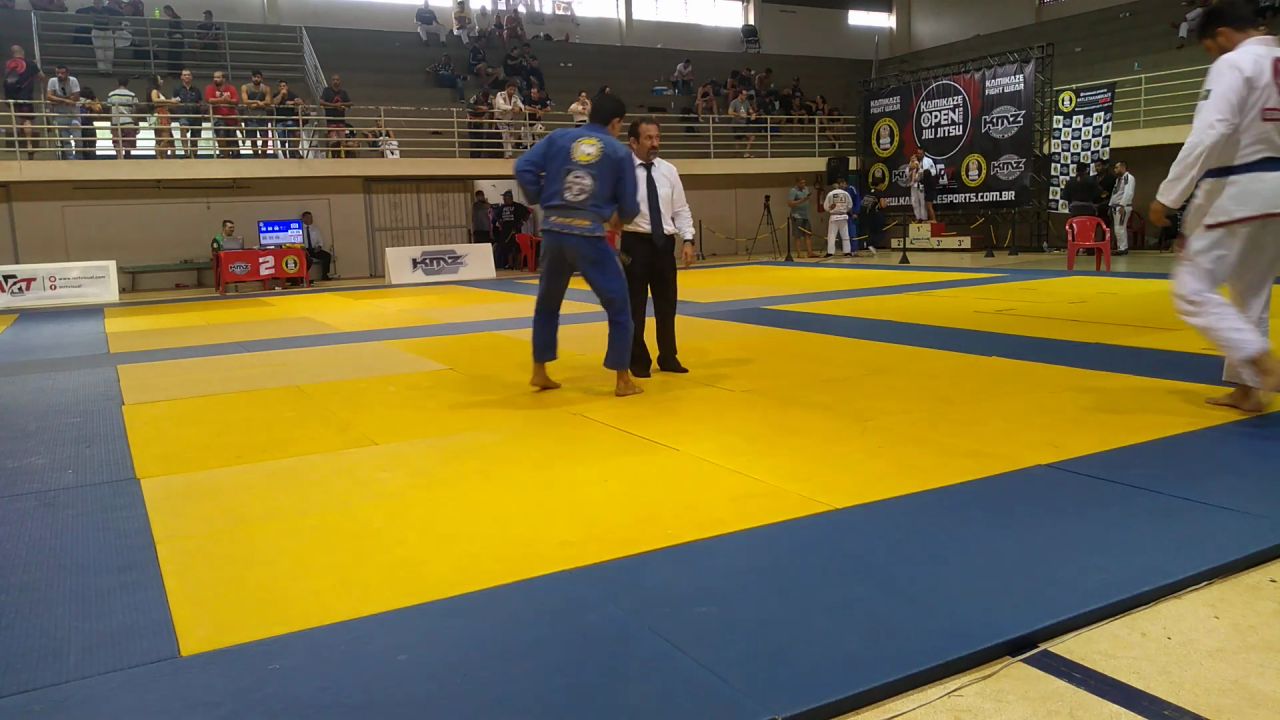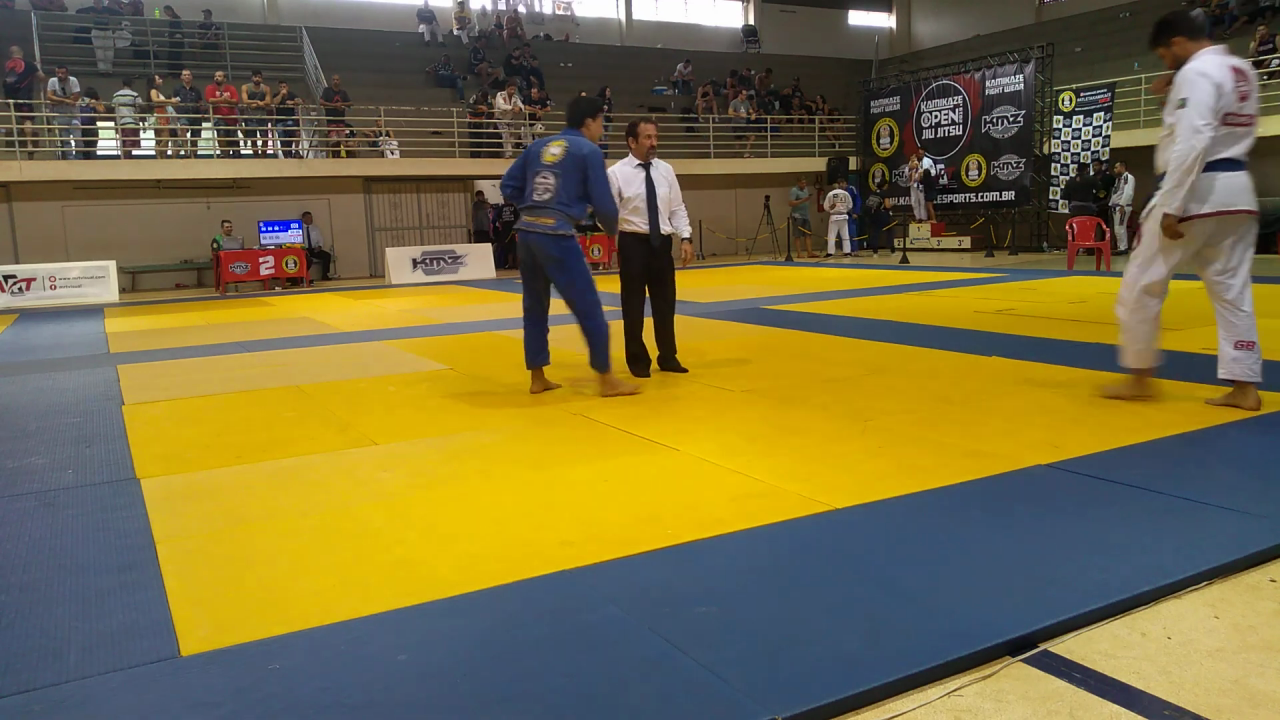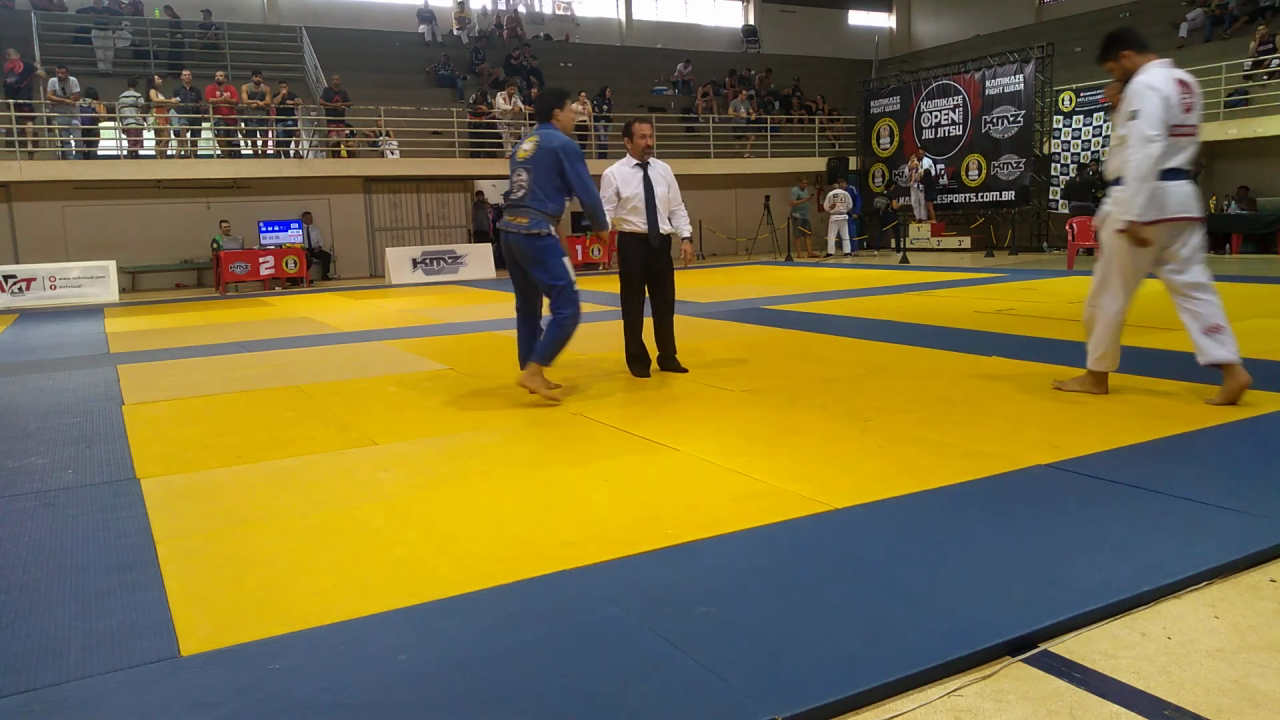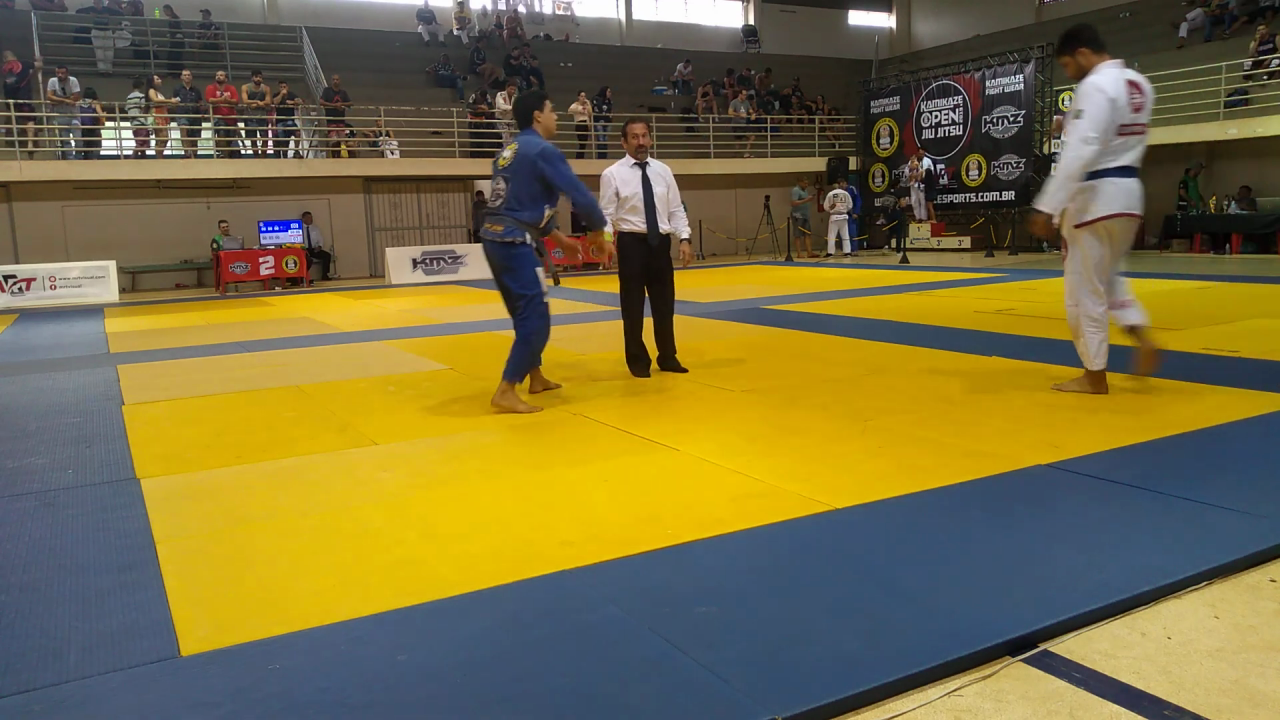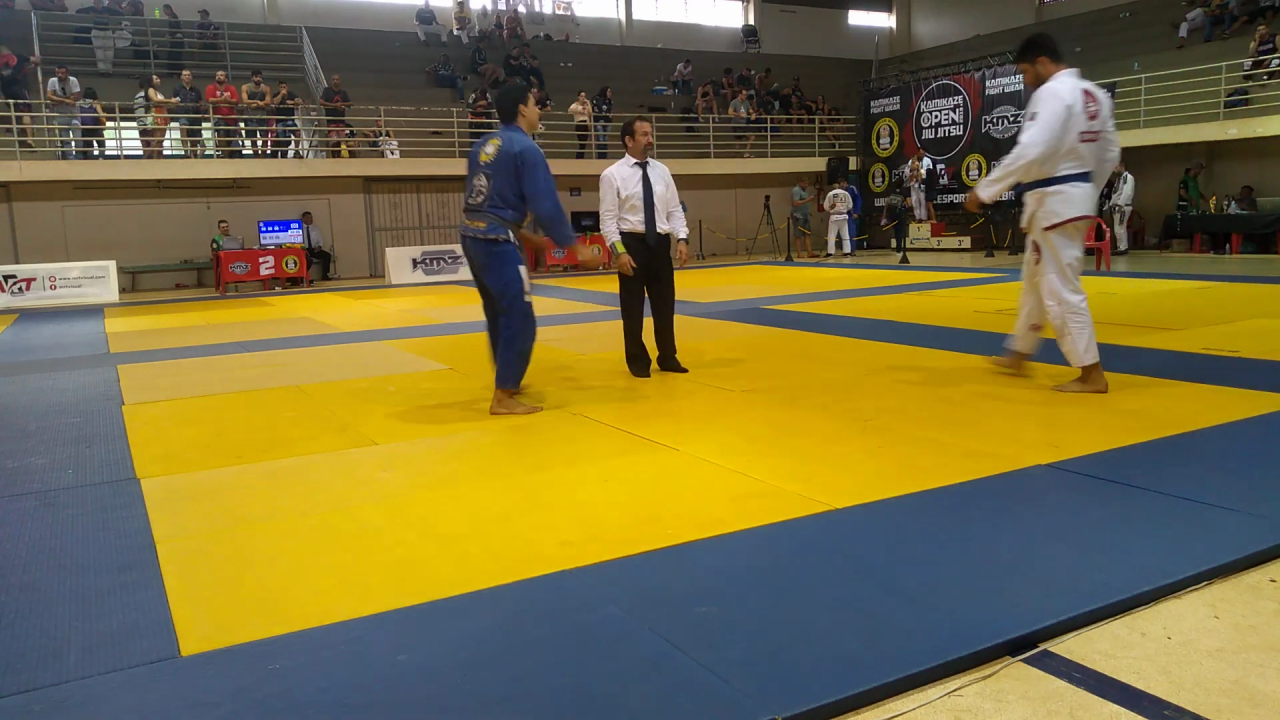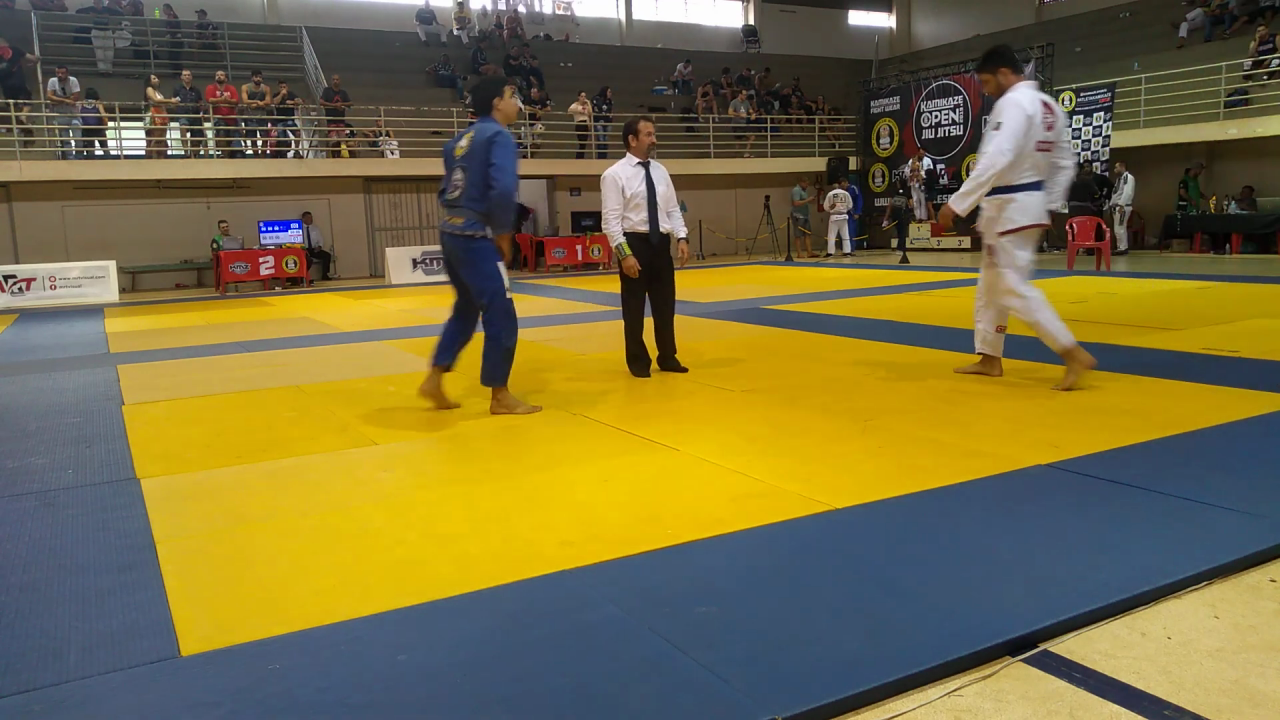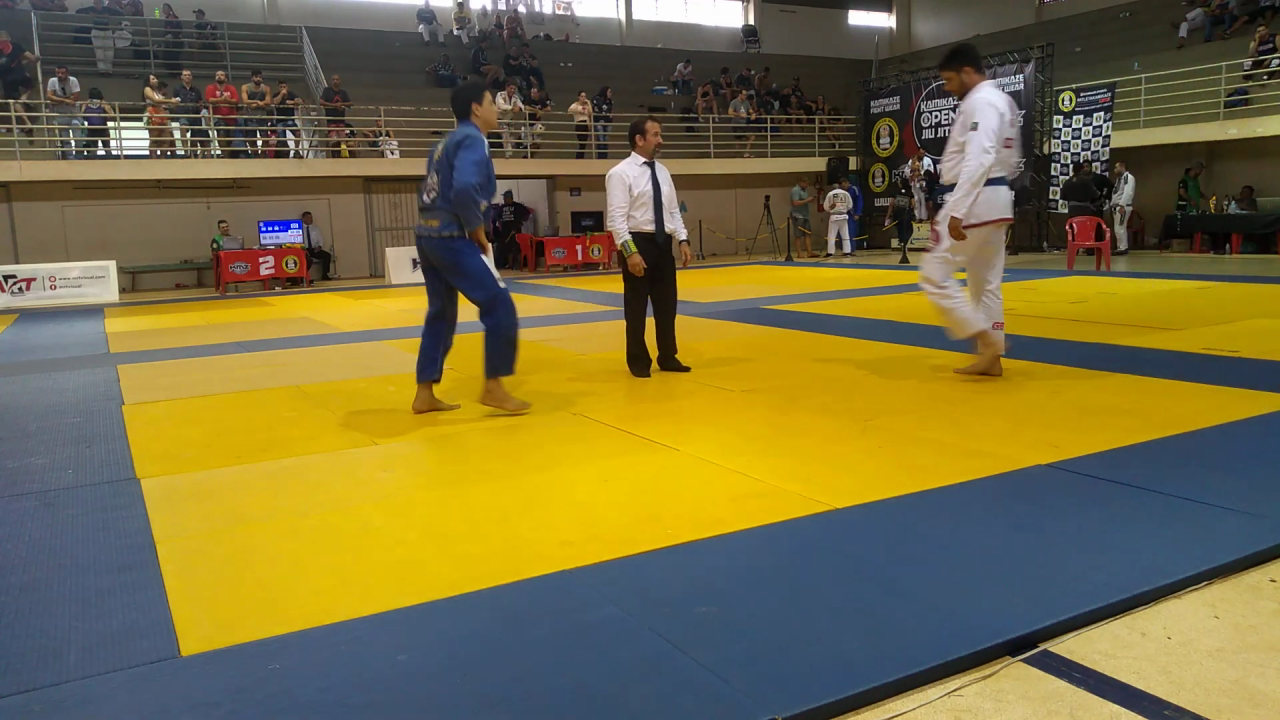
dt=0.2s
person 1, frame 1
left shoulder: (1233, 65)
left elbow: (1209, 135)
left wrist: (1167, 195)
left hip: (1233, 192)
left knee: (1192, 291)
right ankle: (1246, 386)
person 1, frame 2
left shoulder: (1196, 72)
right shoulder: (1243, 71)
left elbow: (1192, 141)
left wrist: (1171, 206)
left hip: (1197, 190)
right hip: (1238, 189)
left knee: (1142, 284)
right knee: (1232, 289)
left ankle: (1139, 377)
right ankle: (1245, 385)
person 1, frame 3
left shoulder: (1144, 86)
right shoulder: (1186, 83)
left elbow: (1145, 151)
left wrist: (1132, 214)
right wrist: (1126, 113)
left hip: (1141, 200)
right hip: (1182, 194)
left knee: (1109, 292)
right knee: (1192, 286)
left ankle: (1097, 375)
right ankle: (1232, 368)
person 1, frame 4
left shoulder: (1096, 86)
right shoulder: (1141, 84)
left elbow: (1080, 152)
left wrist: (1045, 206)
left hip: (1095, 193)
right hip: (1128, 190)
left knee: (1085, 289)
right knee: (1105, 278)
left ankle: (1094, 376)
right ankle: (1142, 337)
person 1, frame 5
left shoulder: (1051, 93)
right shoulder: (1096, 95)
left elbow: (1028, 152)
right elbow: (1110, 153)
left wrist: (983, 191)
left hip: (1054, 198)
right hip: (1079, 193)
left knee: (1060, 288)
right knee: (1036, 281)
left ankle: (1091, 373)
right ankle: (1019, 353)
person 1, frame 6
left shoulder: (1012, 103)
right shoulder: (1049, 106)
left elbow: (995, 161)
right elbow: (1064, 163)
left wrist: (957, 204)
right wrist: (1049, 204)
left hip: (1009, 205)
right hip: (1030, 201)
left knee: (1015, 289)
right knee: (991, 285)
left ankle: (1074, 355)
right ankle: (989, 357)
person 1, frame 7
left shoulder: (980, 102)
right shoulder: (1002, 101)
left elbow: (979, 160)
right elbow: (1010, 160)
left wrist: (958, 210)
left hip: (974, 202)
right hip: (997, 200)
left knee: (934, 275)
right knee: (985, 282)
left ankle: (985, 340)
right ankle: (990, 358)
person 2, frame 1
left shoulder: (558, 139)
right shoulder: (619, 152)
left elbow: (523, 169)
right elbow: (630, 206)
left wrist: (544, 201)
right wrist: (620, 220)
left hip: (553, 231)
right hip: (589, 235)
left knee: (548, 303)
right knee: (619, 306)
left ankle: (540, 373)
right ankle: (623, 380)
person 2, frame 2
left shoulder: (538, 147)
right shoulder: (589, 152)
left elbow: (508, 185)
right elbow: (603, 202)
right wrist: (612, 229)
left hip: (526, 231)
right hip: (557, 236)
left knee: (535, 307)
right knee: (589, 309)
left ankle: (538, 377)
right ankle: (607, 380)
person 2, frame 3
left shoulder: (524, 145)
right shoulder: (562, 144)
right elbow: (587, 193)
left wrist: (550, 226)
right wrist: (601, 227)
left hip: (510, 230)
right hip: (537, 234)
left knee: (528, 306)
right knee: (567, 308)
left ankle: (536, 375)
right ankle: (532, 371)
person 2, frame 4
left shoulder: (507, 152)
right shoulder: (542, 150)
right elbow: (578, 195)
right wrist: (598, 230)
left hip: (492, 239)
right hip: (514, 244)
left knee: (525, 313)
right knee: (536, 320)
left ankle: (534, 377)
right ankle: (505, 392)
person 2, frame 5
left shoulder: (481, 146)
right shoulder: (525, 149)
right elbow: (545, 205)
left wrist: (514, 230)
right wrist: (573, 245)
left hip: (471, 234)
right hip: (497, 240)
left knee: (499, 311)
right knee: (518, 318)
left ankle: (507, 381)
right ankle: (505, 397)
person 2, frame 6
left shoulder: (462, 139)
right shoulder: (499, 136)
right elbow: (503, 191)
right wrist: (503, 233)
left hip: (451, 232)
right hip: (474, 237)
left knee: (467, 308)
right knee: (500, 316)
left ankle: (433, 384)
right ankle: (499, 397)
person 2, frame 7
left shoulder: (445, 144)
right shoulder: (471, 140)
right elbow: (466, 189)
right wrist: (477, 229)
left hip: (428, 236)
right hip: (452, 239)
left knee: (441, 315)
right knee: (499, 309)
left ankle: (425, 394)
right ankle: (495, 390)
person 3, frame 1
left shoulder: (669, 170)
left elbow: (681, 210)
left wrist: (688, 239)
left hip: (664, 242)
right hip: (635, 243)
left knee: (667, 302)
right knee: (635, 304)
left ankle: (668, 356)
right ankle: (638, 359)
person 3, frame 2
left shoulder: (665, 170)
right shoulder: (616, 173)
left elbow: (677, 209)
left wrist: (685, 238)
left hip: (661, 243)
right hip: (633, 243)
left knee: (665, 302)
right knee: (633, 305)
left ankle: (668, 357)
right ankle: (637, 359)
person 3, frame 3
left shoulder: (664, 170)
right shoulder: (614, 174)
left elbow: (677, 209)
right elbow: (605, 211)
left wrist: (685, 237)
left hip: (660, 242)
right hip: (632, 243)
left knee: (665, 302)
right knee: (633, 305)
left ankle: (668, 356)
right ankle: (637, 359)
person 3, frame 4
left shoulder: (663, 171)
right shoulder: (613, 174)
left elbow: (676, 209)
right elbow: (605, 214)
left wrist: (684, 238)
left hip: (660, 243)
right hip: (632, 243)
left knee: (664, 302)
right knee: (633, 305)
left ankle: (667, 357)
right ankle: (638, 360)
person 3, frame 5
left shoulder: (661, 171)
right shoulder: (613, 175)
left elbow: (674, 210)
right elbow: (608, 218)
left wrist: (681, 239)
right wrist: (618, 250)
left hip: (660, 243)
right hip: (632, 245)
left knee: (664, 302)
right knee: (633, 306)
left ankle: (667, 357)
right ankle: (638, 360)
person 3, frame 6
left shoulder: (660, 171)
right shoulder: (615, 174)
left elbow: (672, 210)
right elbow: (611, 219)
left wrist: (681, 238)
right wrist: (624, 253)
left hip: (660, 243)
right hip: (634, 244)
left knee: (665, 303)
right knee: (634, 306)
left ankle: (667, 357)
right ankle: (638, 361)
person 3, frame 7
left shoulder: (662, 172)
right shoulder: (620, 173)
left elbow: (673, 211)
right elbow: (616, 218)
left wrist: (683, 240)
right wrist: (630, 252)
left hip: (662, 243)
right hip: (638, 243)
left knee: (667, 302)
right knee: (637, 305)
left ankle: (668, 357)
right ankle: (638, 360)
